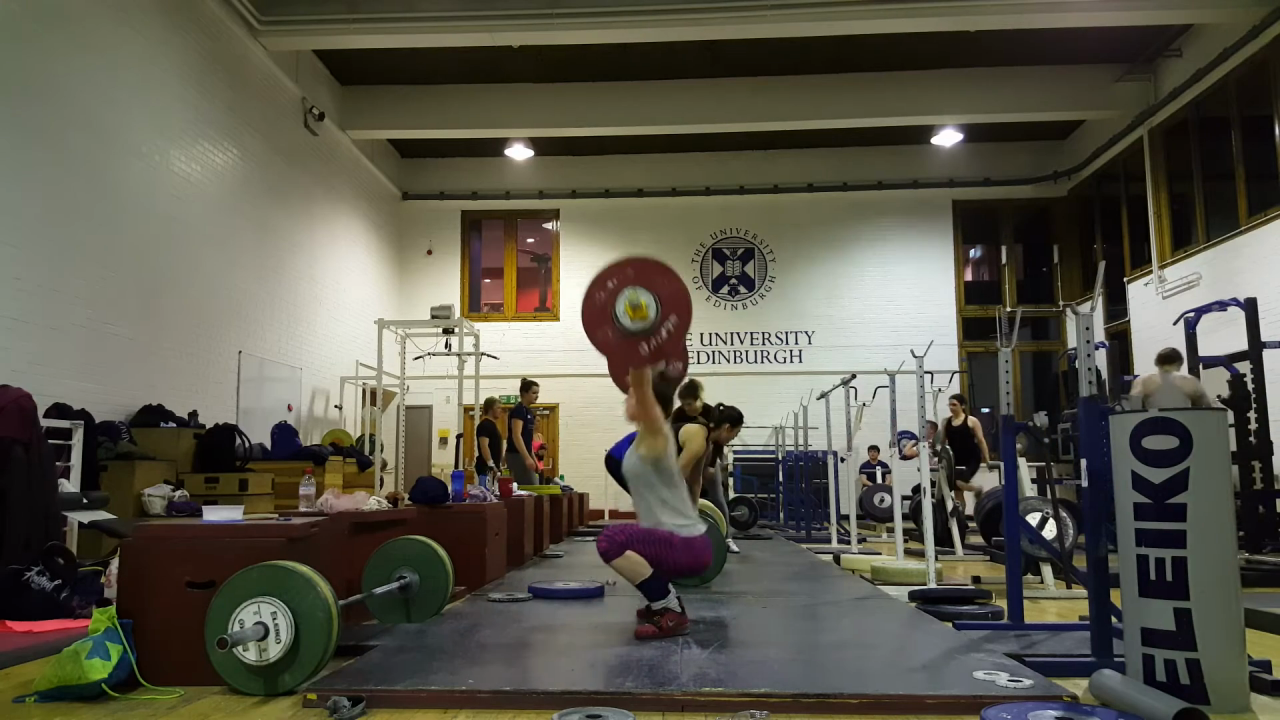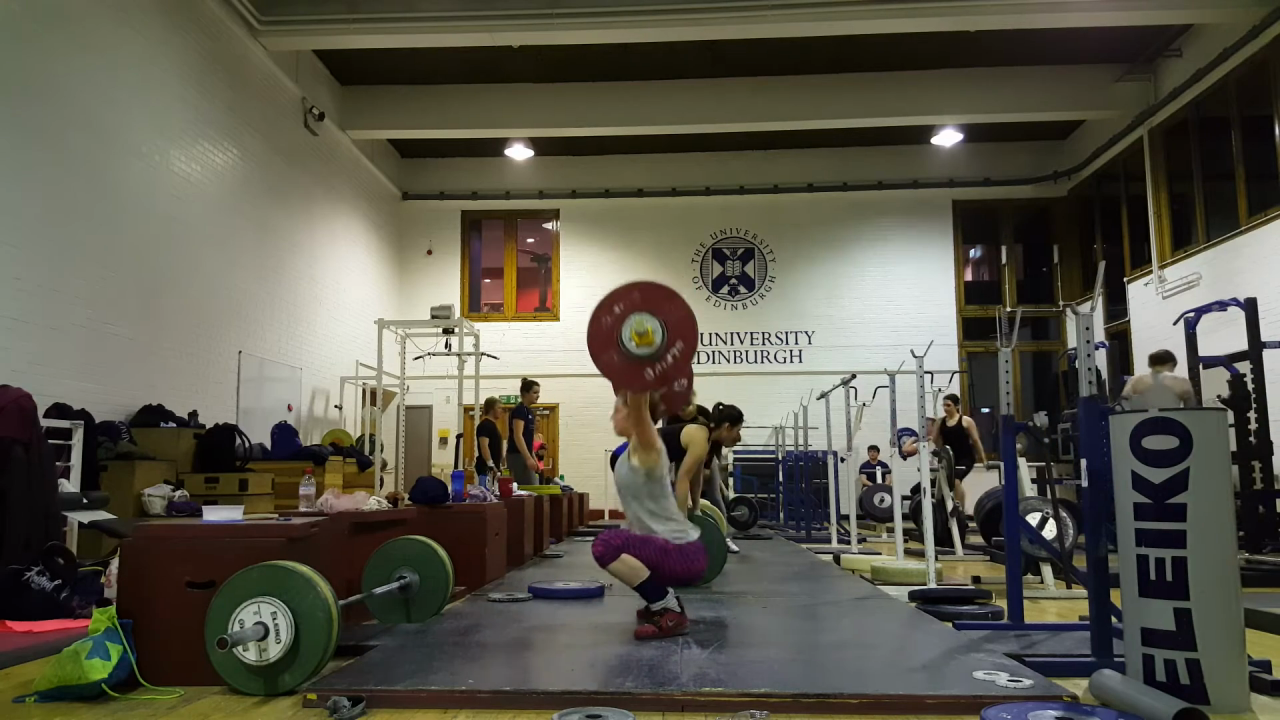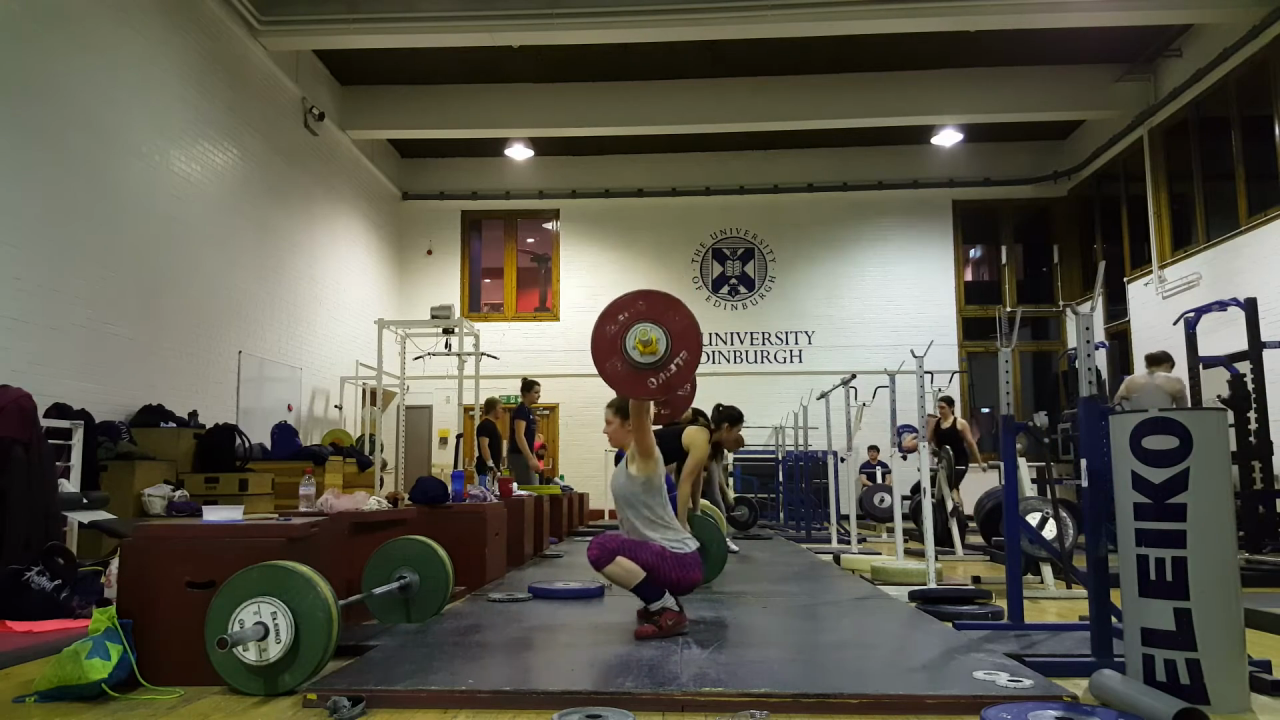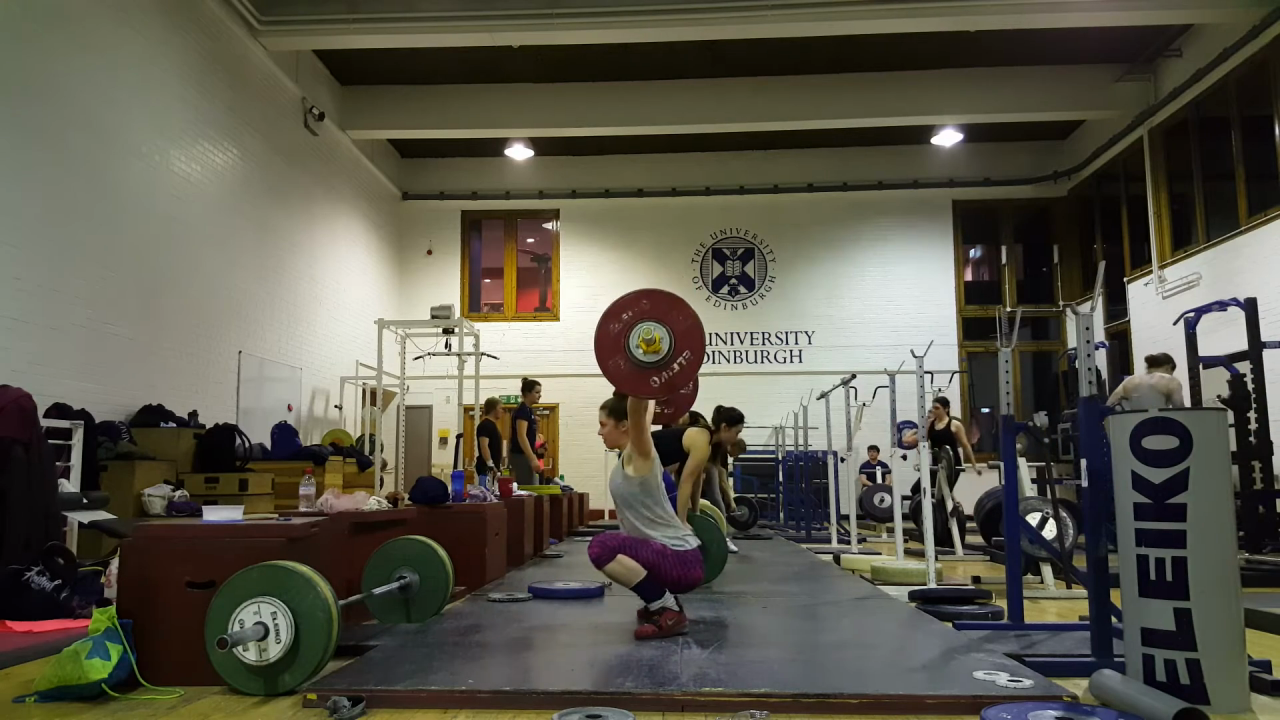
dt=0.1s
person 1, frame 1
left shoulder: (654, 433)
right shoulder: (647, 435)
left elbow: (643, 385)
right elbow: (642, 387)
left hip: (689, 546)
right hip: (679, 540)
left knee: (610, 542)
right knee: (619, 544)
left ankle: (670, 612)
right ankle: (664, 601)
person 1, frame 2
left shoulder: (646, 447)
right shoulder: (637, 447)
left elbow: (640, 405)
right elbow: (636, 404)
left hip: (682, 554)
right hip: (675, 547)
left knee: (606, 545)
right knee: (615, 546)
left ankle: (669, 612)
right ankle: (664, 601)
person 1, frame 3
left shoulder: (642, 455)
right shoulder: (634, 456)
left elbow: (640, 412)
right elbow: (644, 411)
left hip: (679, 562)
right hip: (673, 556)
left knee: (600, 550)
right knee: (608, 549)
left ankle: (668, 612)
right ankle: (662, 601)
person 1, frame 4
left shoulder: (638, 455)
right shoulder: (632, 457)
left elbow: (638, 412)
right elbow: (645, 410)
left hip: (680, 560)
right hip: (674, 555)
left knee: (601, 548)
right knee: (610, 547)
left ankle: (668, 611)
right ankle: (663, 601)
